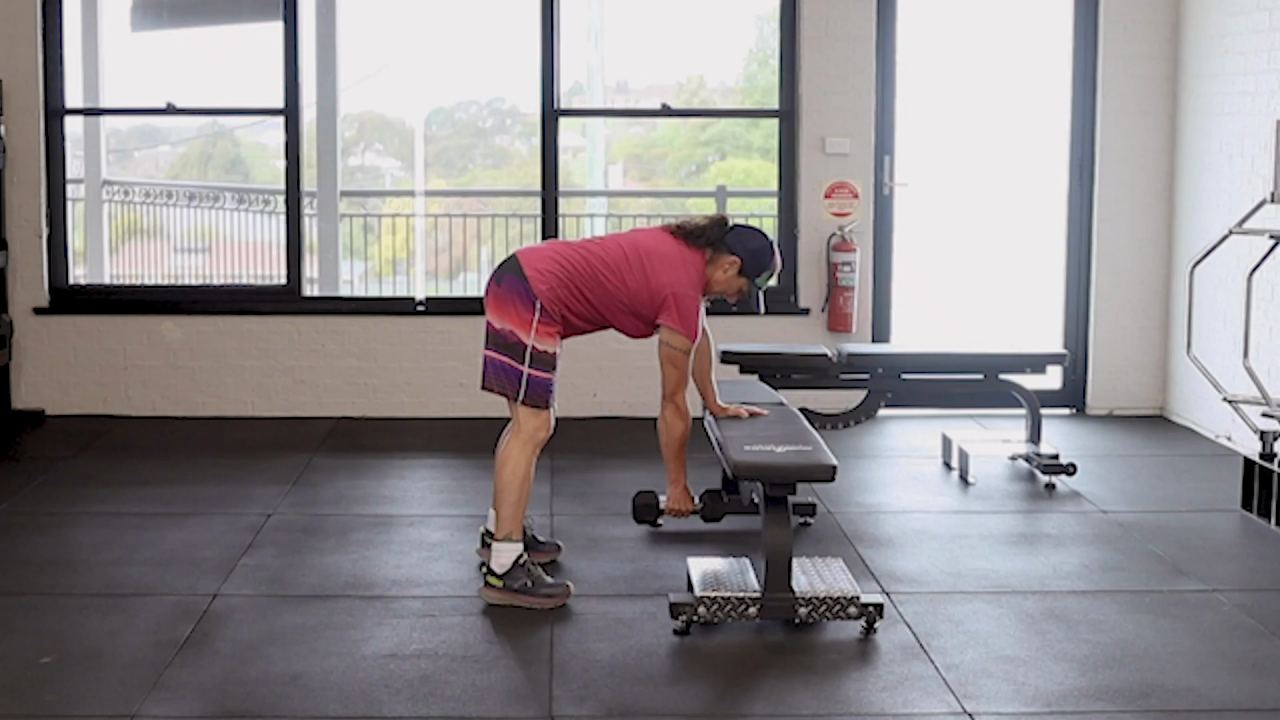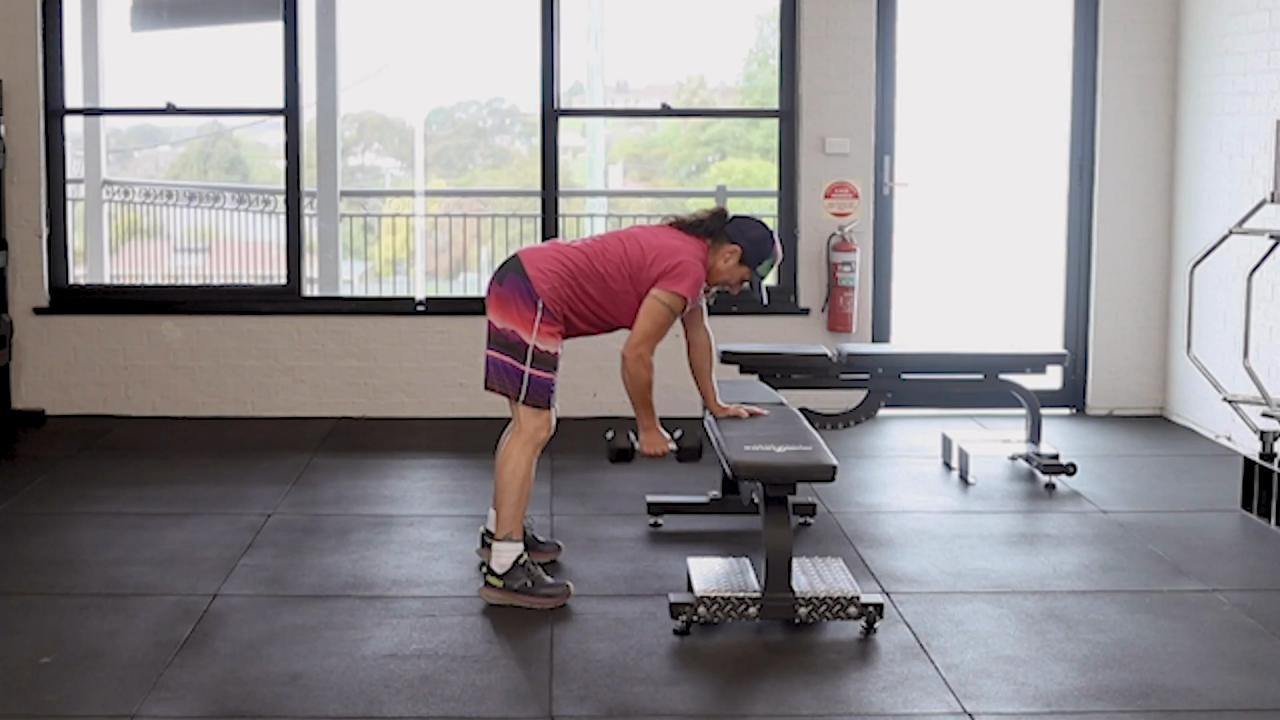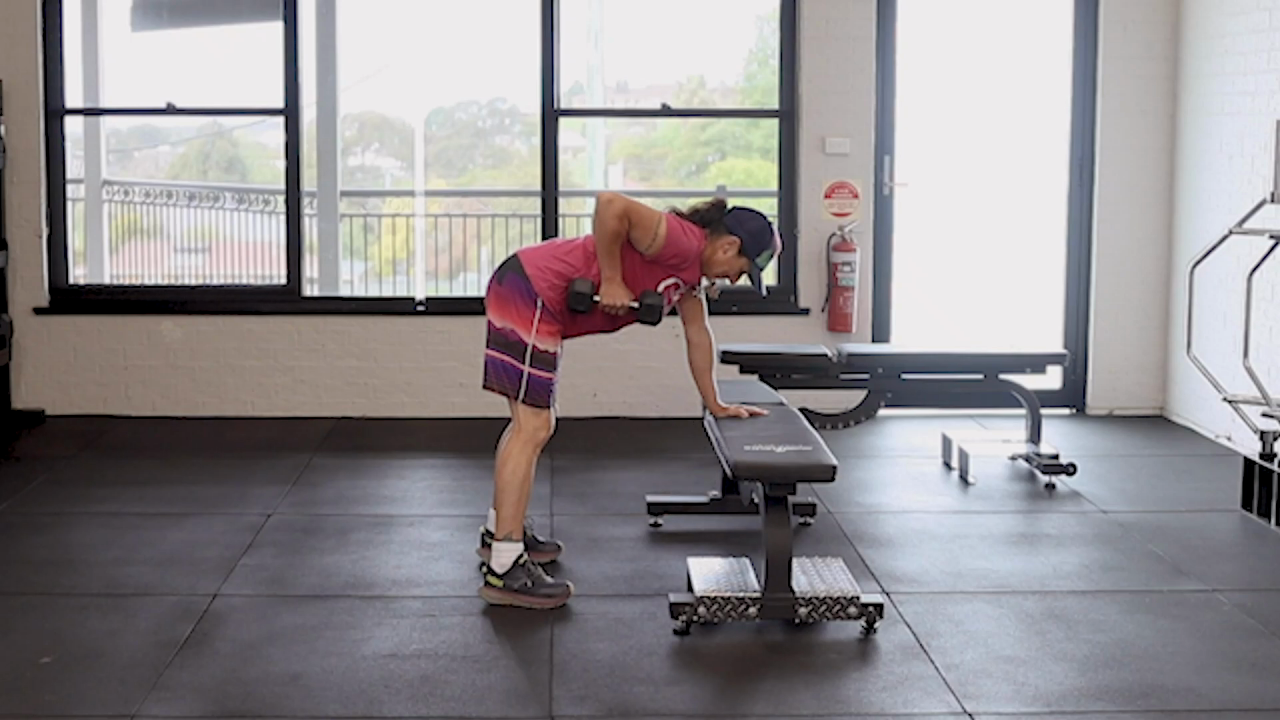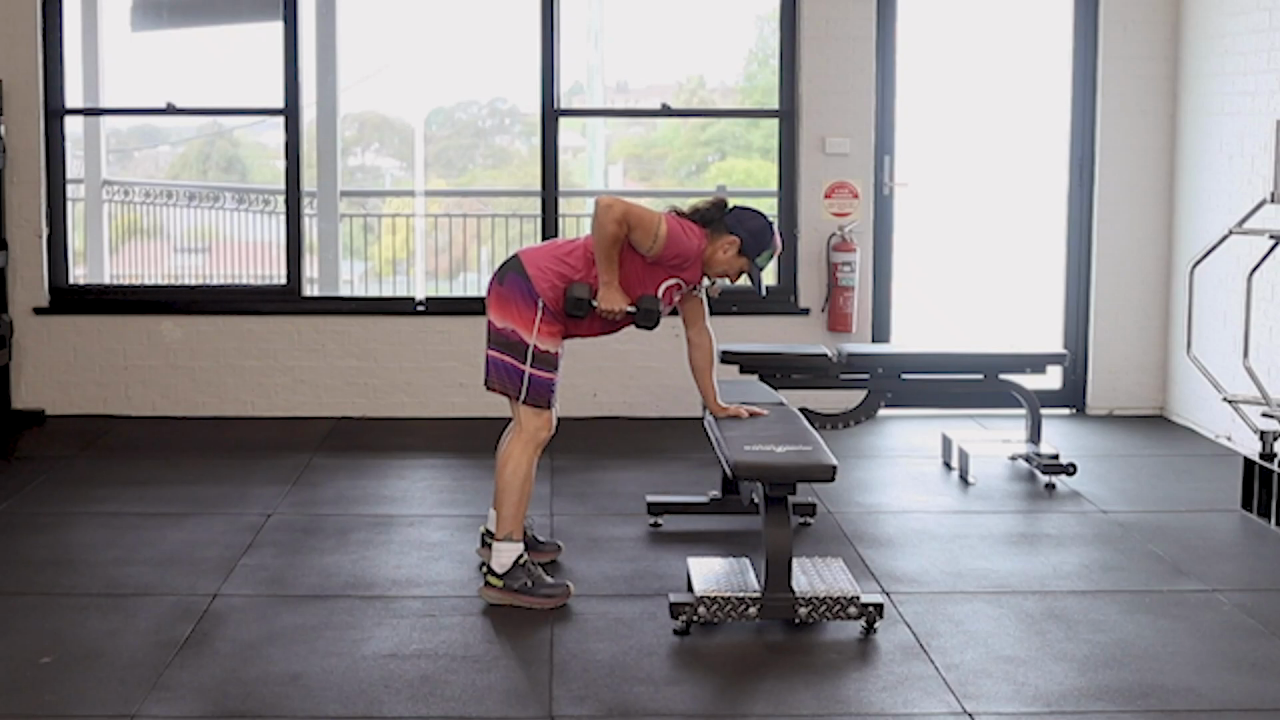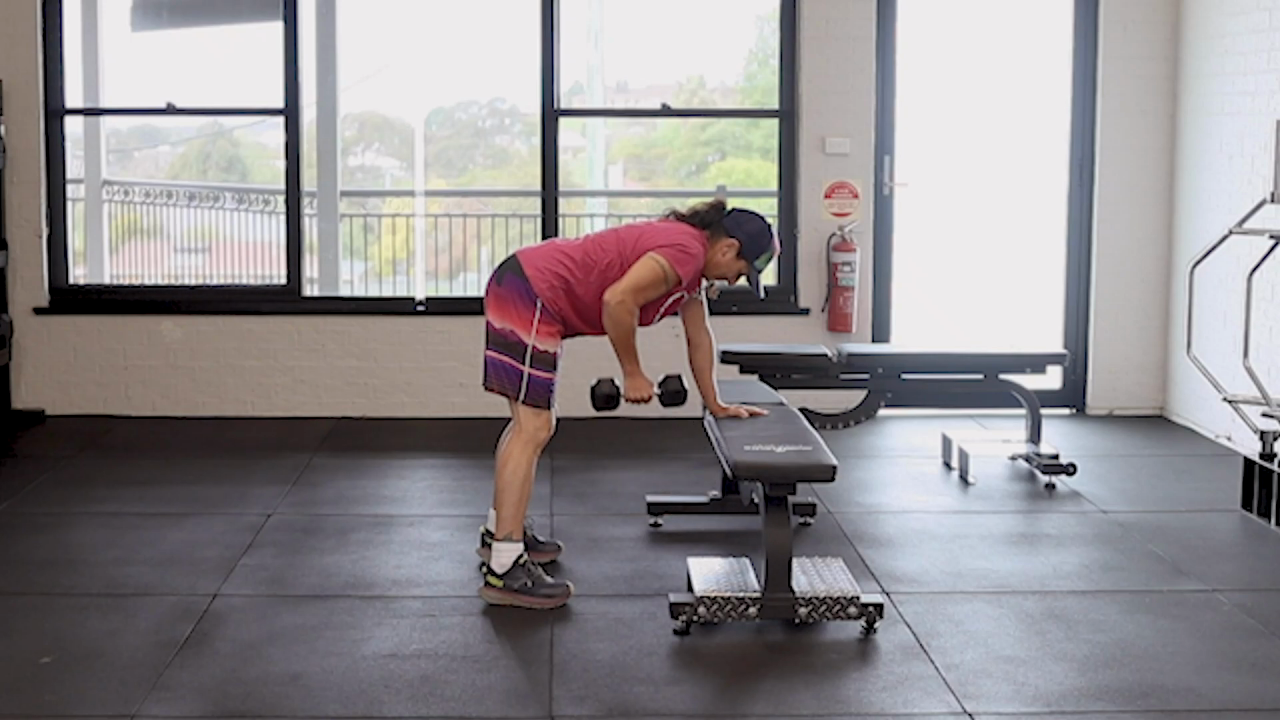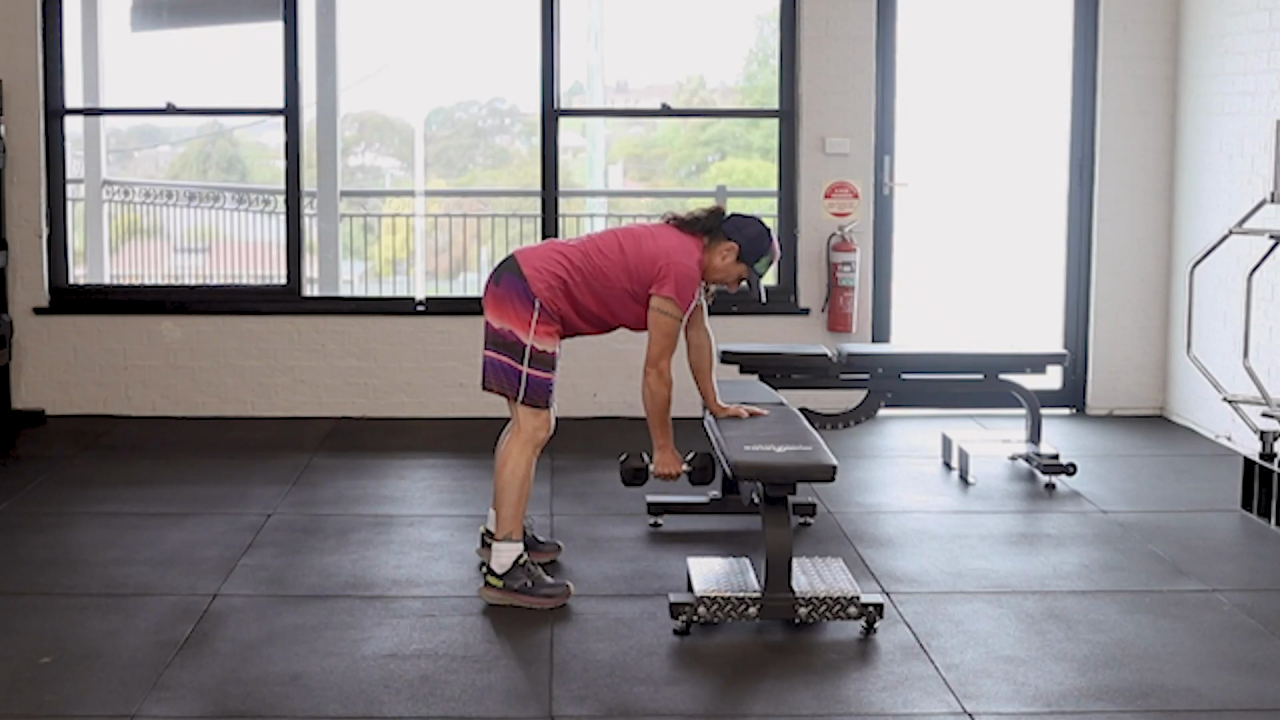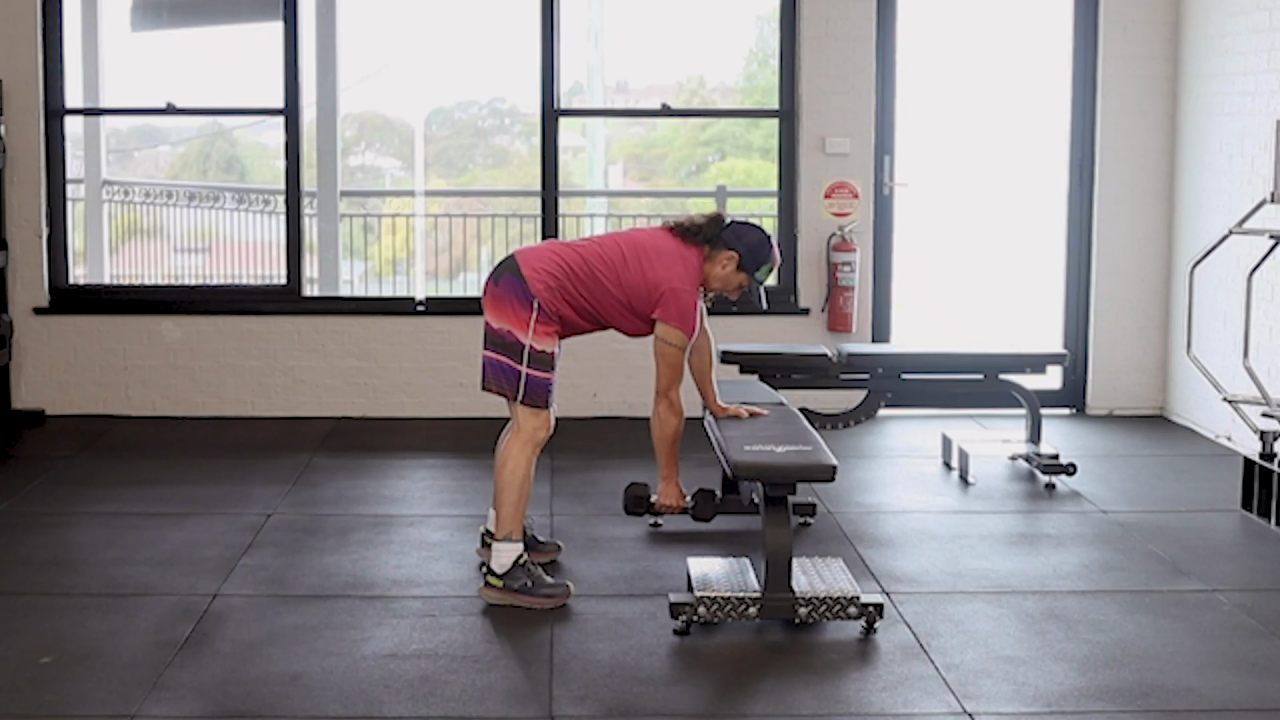
dt=0.7s
person 1, frame 1
left shoulder: (690, 253)
right shoulder: (682, 289)
left elbow: (699, 335)
right elbow: (672, 403)
left wrist: (716, 405)
right wrist: (677, 486)
left hip: (520, 281)
right hip: (530, 296)
left knee: (528, 421)
right knee: (532, 430)
left ankle: (500, 530)
right ankle: (504, 569)
person 1, frame 2
left shoulder: (691, 251)
right shoulder: (686, 268)
left elbow: (697, 332)
right elbow: (635, 355)
left wrist: (715, 404)
right wrist: (649, 429)
left hip: (523, 286)
right hip: (531, 295)
left knee: (529, 421)
right knee: (533, 429)
left ankle: (499, 530)
right ankle: (504, 569)
person 1, frame 3
left shoulder: (692, 264)
right shoulder: (681, 243)
left elbow: (697, 333)
right elbow: (611, 204)
left wrist: (715, 404)
right wrist: (612, 281)
left hip: (528, 293)
right hip: (528, 292)
left knee: (529, 422)
right knee: (533, 430)
left ankle: (499, 531)
right ankle: (504, 569)
person 1, frame 4
left shoulder: (693, 264)
right shoulder: (682, 242)
left elbow: (697, 332)
right elbow: (609, 208)
left wrist: (715, 404)
right wrist: (609, 285)
left hip: (530, 295)
right hip: (529, 293)
left knee: (530, 421)
right knee: (535, 428)
left ankle: (500, 530)
right ankle: (505, 569)
person 1, frame 5
left shoulder: (692, 256)
right shoulder: (685, 252)
left elbow: (698, 333)
right elbow: (616, 303)
left wrist: (715, 404)
right wrist: (633, 373)
left hip: (524, 290)
right hip: (529, 295)
left knee: (530, 421)
right knee: (534, 429)
left ankle: (500, 531)
right ankle: (505, 570)
person 1, frame 6
left shoulder: (689, 252)
right shoulder: (682, 268)
left elbow: (698, 334)
right elbow: (656, 369)
left wrist: (715, 405)
right wrist: (664, 449)
left hip: (520, 288)
right hip: (529, 295)
left knee: (529, 421)
right knee: (533, 430)
left ankle: (499, 530)
right ankle: (504, 569)
person 1, frame 7
left shoulder: (690, 252)
right shoulder: (679, 286)
left elbow: (699, 335)
right elbow: (666, 399)
left wrist: (716, 405)
right wrist: (669, 482)
left hip: (519, 282)
right hip: (528, 297)
left knee: (529, 420)
right knee: (532, 429)
left ankle: (499, 529)
right ankle: (505, 569)
